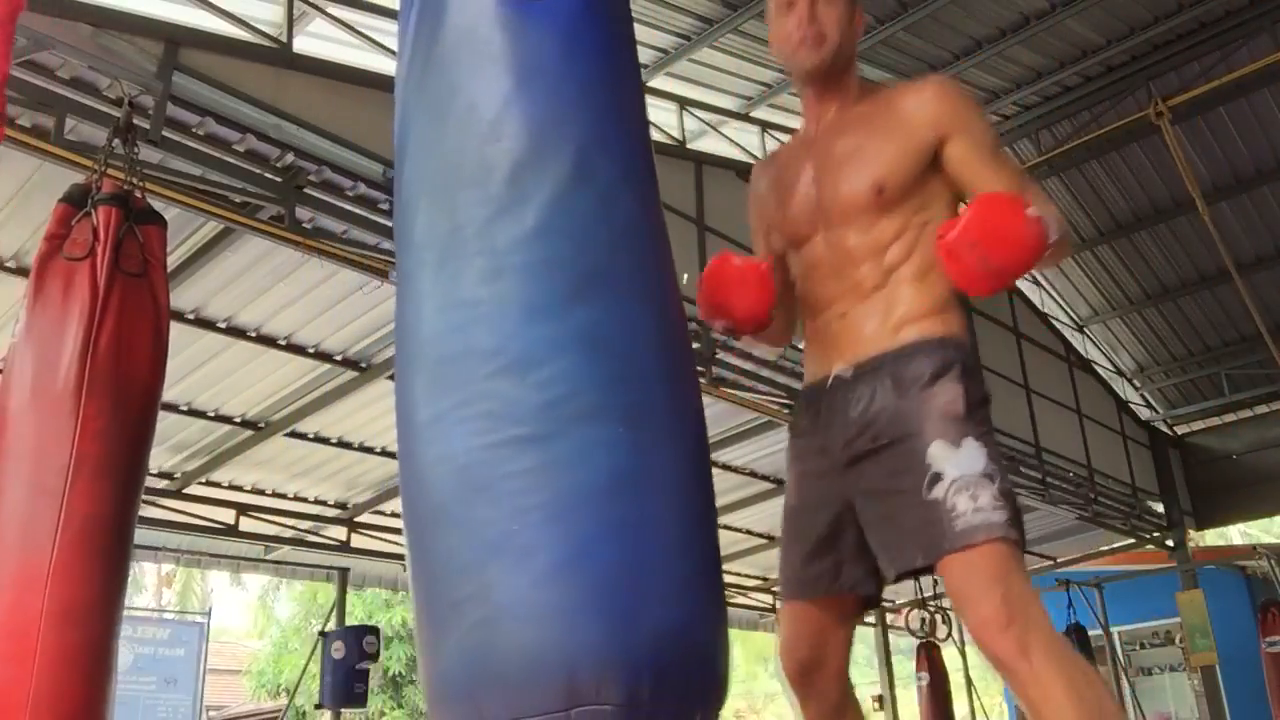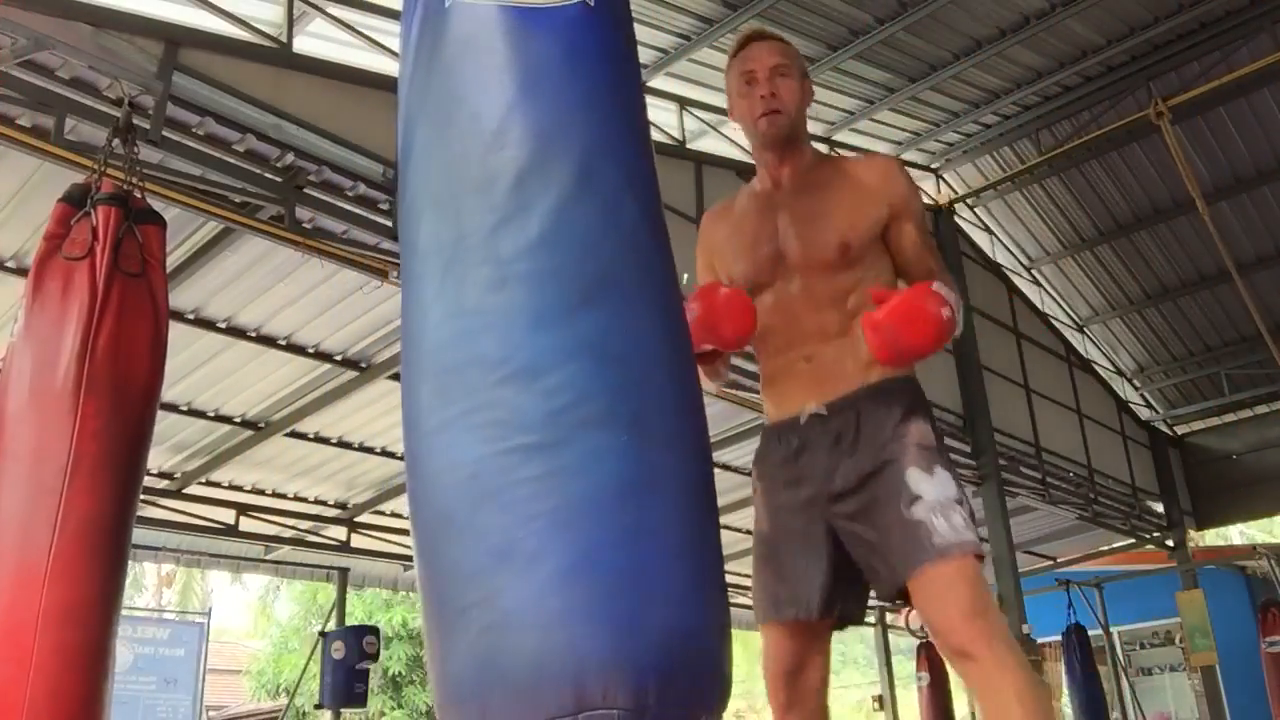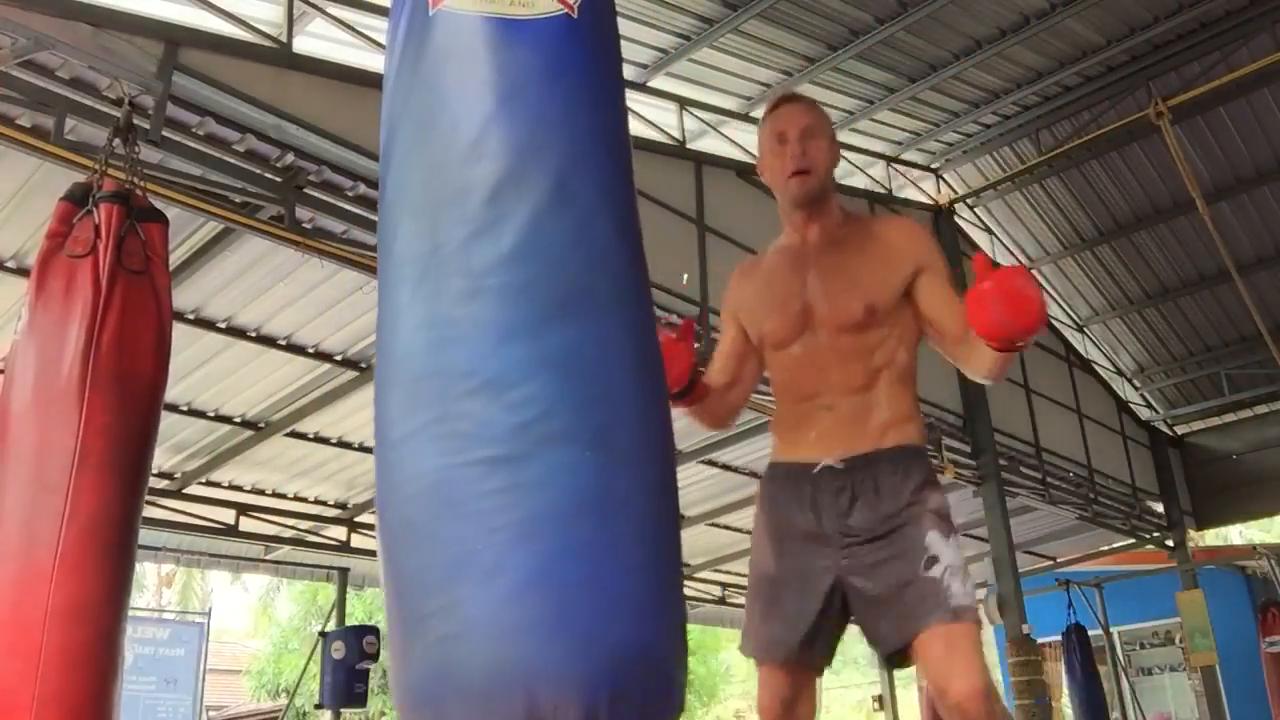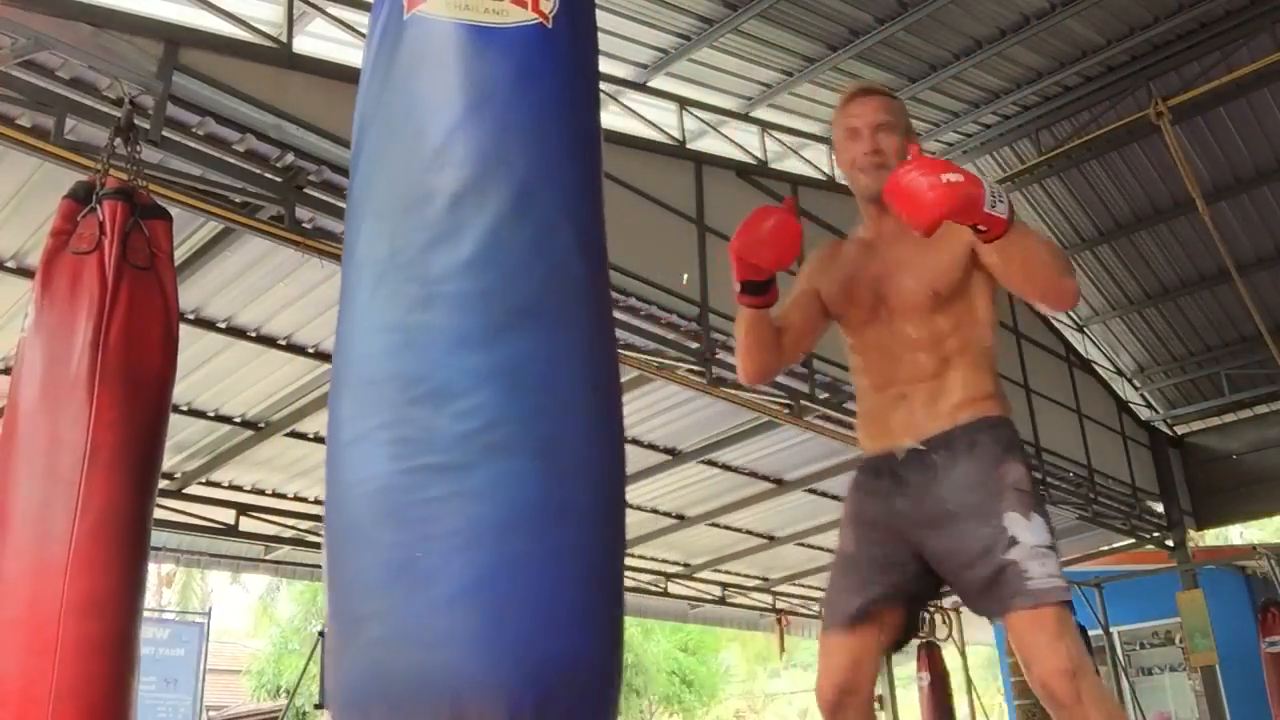
dt=0.3s
person 1, frame 1
left shoulder: (926, 107)
right shoulder: (771, 176)
left elbow: (1031, 214)
left wrist: (1029, 229)
right wrist: (733, 308)
left hip: (918, 387)
right hip: (821, 420)
left knee: (1004, 623)
right knee: (808, 660)
person 1, frame 2
left shoulder: (875, 180)
right shoulder: (720, 228)
left elbow: (934, 286)
right elbow: (712, 371)
left wrist: (936, 310)
right wrist: (698, 344)
left hip: (881, 426)
right hip: (787, 454)
left knee: (969, 629)
person 1, frame 3
left shoulder: (900, 243)
right shoulder: (748, 281)
left elbow: (982, 366)
right elbow: (722, 408)
left wrist: (1005, 333)
right wrist: (681, 384)
left hip: (894, 483)
right hip: (793, 501)
person 1, frame 4
left shoulder: (959, 215)
right shoulder: (827, 268)
left elbow: (1061, 291)
right elbow: (757, 368)
left wrist: (988, 215)
right wrist: (753, 284)
left hip: (975, 458)
right hip: (882, 484)
